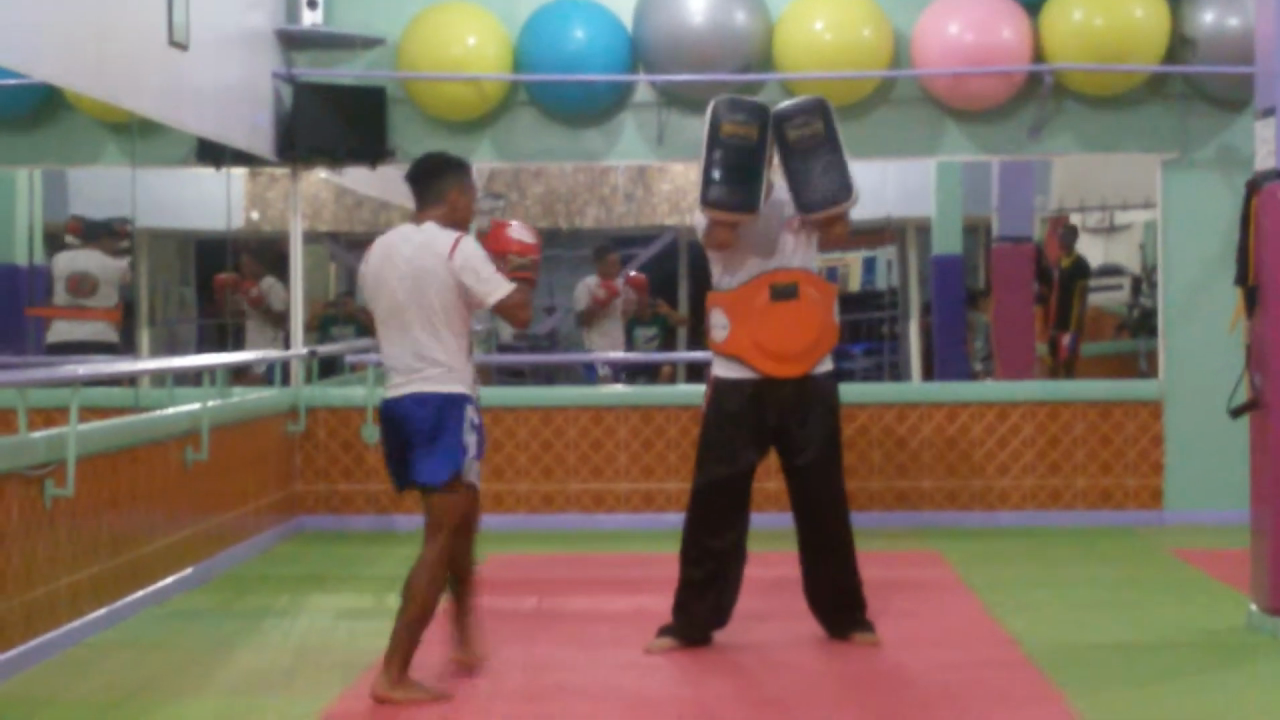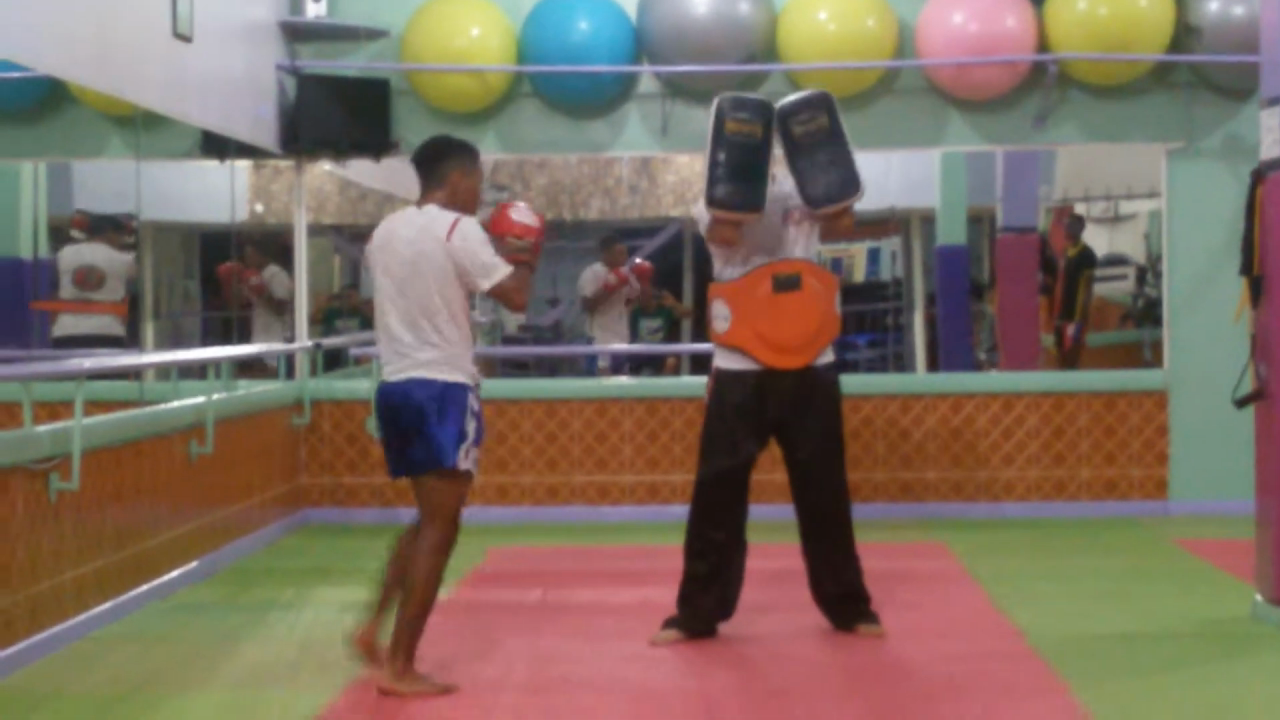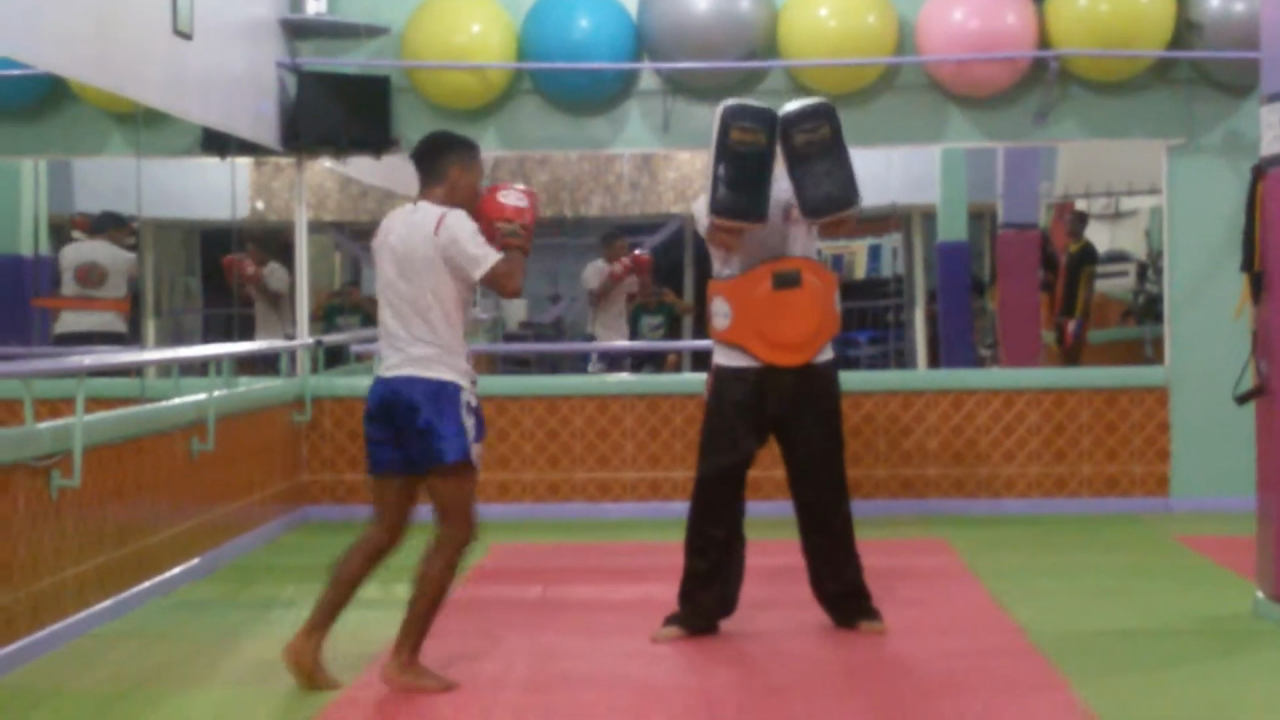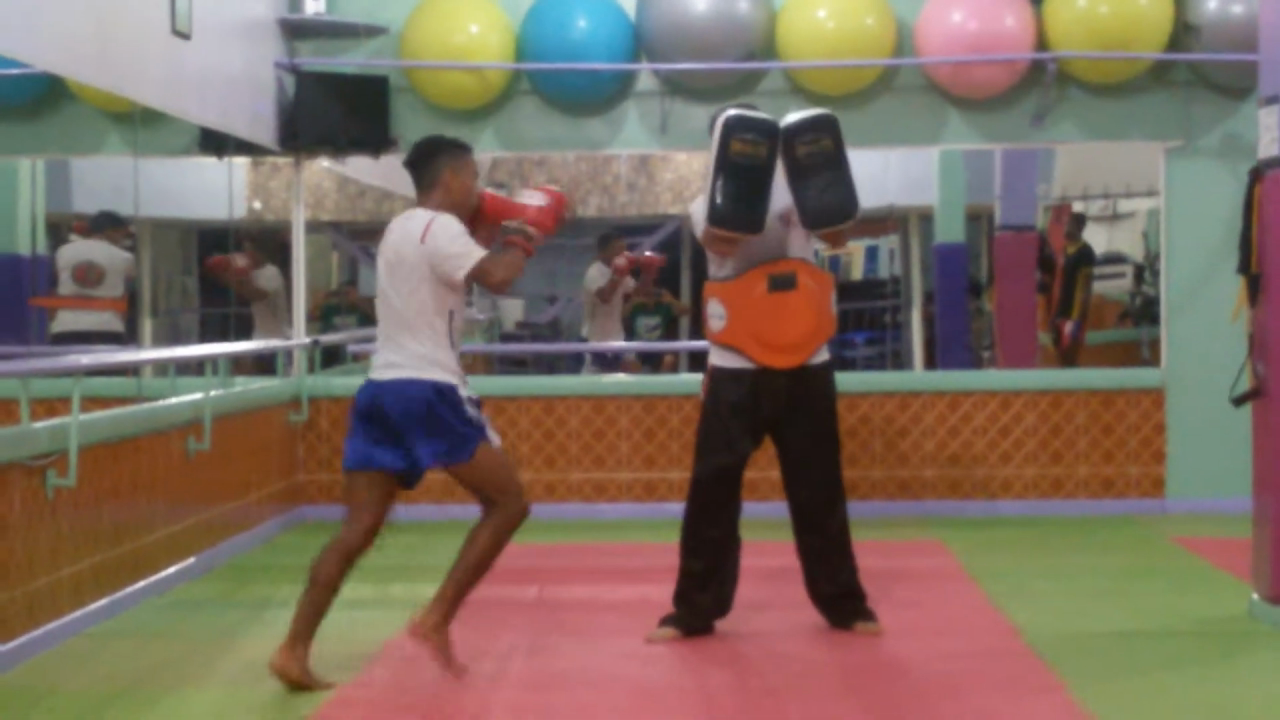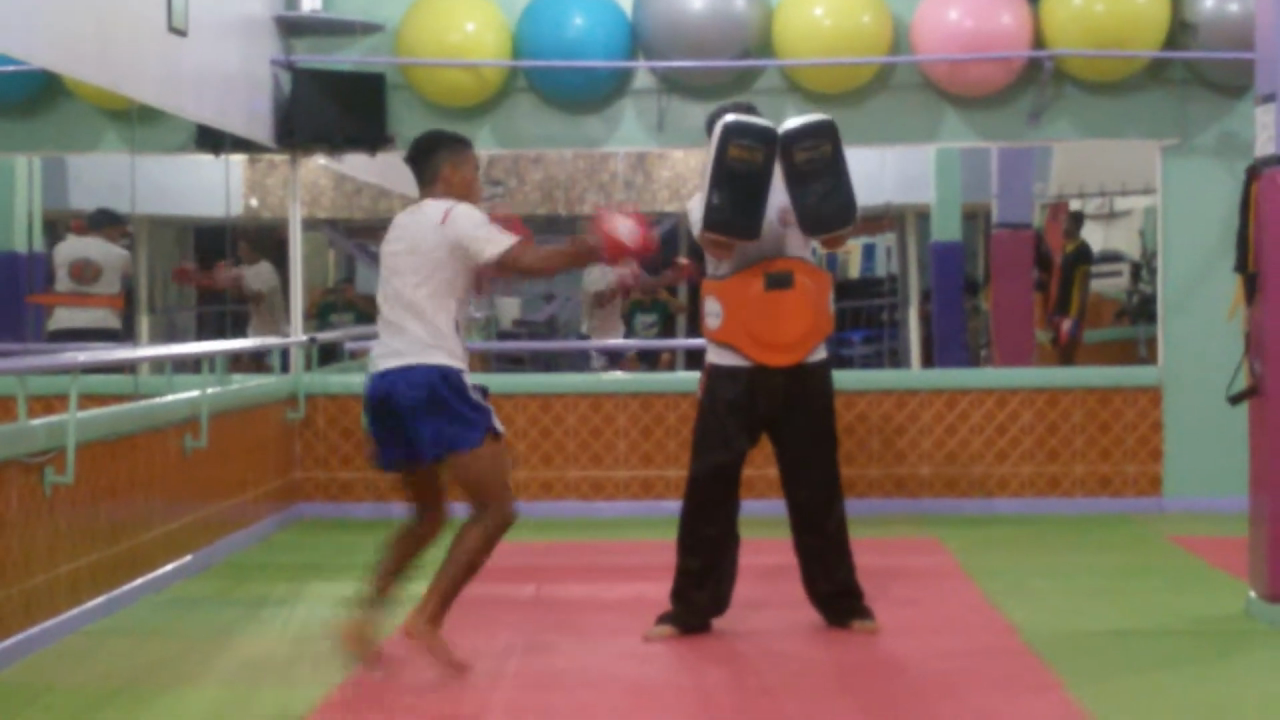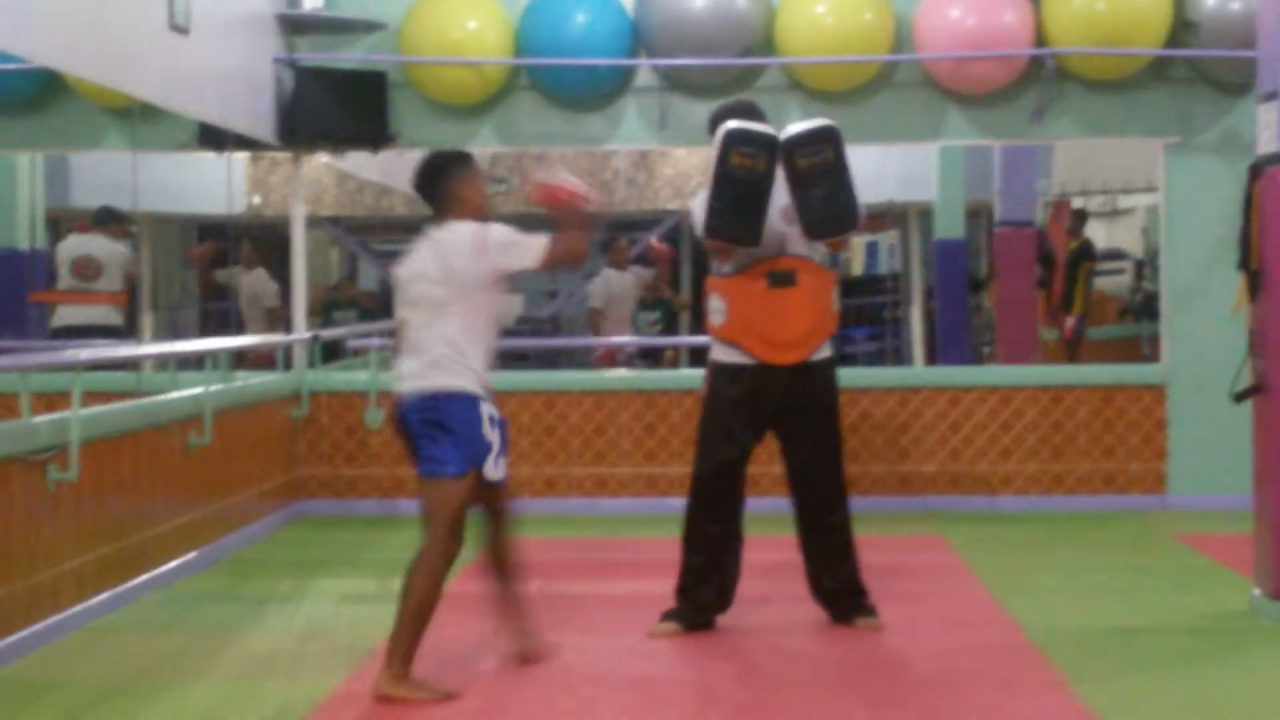
dt=0.1s
person 1, frame 1
left shoulder: (377, 251)
right shoulder: (460, 248)
right elbow: (519, 314)
right wrist: (523, 277)
left hip: (397, 402)
right hip: (443, 403)
left knee: (458, 523)
right knee: (444, 539)
left ankle: (464, 640)
right ankle: (392, 674)
person 1, frame 2
left shoulder: (384, 231)
right shoulder: (459, 230)
right elbow: (516, 297)
right wrist: (522, 259)
left hip: (394, 388)
right hip: (444, 390)
left knee: (430, 520)
right knee: (439, 528)
left ankle: (374, 624)
right ankle: (397, 667)
person 1, frame 3
left shoulder: (392, 224)
right shoulder: (451, 223)
right elbow: (509, 284)
left wrist: (493, 239)
right wrist: (513, 242)
left hip: (390, 387)
right hip: (435, 389)
left knee: (387, 527)
right knee: (456, 531)
left ankle: (309, 640)
right ankle: (403, 662)
person 1, frame 4
left shoulder: (399, 229)
right shoulder: (441, 228)
right elbow: (498, 277)
left wrist: (499, 242)
right wrist: (523, 243)
left hip: (379, 392)
right hip: (428, 391)
left knee: (358, 530)
right knee: (509, 506)
left ankle: (294, 650)
right ankle: (437, 616)
person 1, frame 5
left shoulder: (402, 227)
right shoulder: (455, 217)
right elbow: (533, 262)
right wrist: (592, 249)
left hip: (384, 382)
right hip: (427, 379)
left knee: (426, 515)
right knee: (494, 512)
left ankle: (367, 615)
right ankle: (427, 618)
person 1, frame 6
left shoulder: (414, 258)
right shoulder: (485, 239)
right elbow: (570, 250)
right wrist: (576, 219)
left hip: (418, 400)
right hip: (453, 402)
left knee: (497, 511)
right knee: (443, 537)
left ankle: (518, 626)
right ankle: (397, 673)
person 2, frame 1
left shoulder: (800, 202)
right shoulder: (713, 213)
left elbow: (836, 231)
right elbow: (722, 236)
right wrist: (729, 178)
left hip: (809, 379)
right hip: (738, 382)
left knee: (823, 501)
right knee: (715, 501)
left ankle: (843, 615)
right ankle: (693, 621)
person 2, frame 2
left shoulder: (802, 194)
right shoulder: (713, 206)
left elbow: (841, 224)
right elbow: (725, 232)
left wrist: (821, 157)
right wrist: (731, 174)
left hip: (810, 370)
right hip: (740, 373)
left knee: (824, 493)
right knee: (717, 493)
left ankle: (847, 607)
right ankle: (698, 614)
person 2, frame 3
left shoulder: (800, 189)
right shoulder: (710, 202)
left elbow: (840, 227)
right elbow: (725, 235)
left wrist: (822, 162)
right wrist: (736, 171)
left hip: (808, 366)
right hip: (739, 370)
left knee: (823, 490)
right knee: (716, 490)
left ankle: (848, 603)
right ankle: (699, 610)
person 2, frame 4
left shoulder: (798, 194)
right shoulder: (707, 206)
left elbow: (838, 235)
right elbow: (721, 243)
left wrist: (822, 171)
right wrist: (736, 184)
left hip: (804, 368)
right hip: (735, 372)
left knee: (819, 492)
right knee: (712, 490)
left ankle: (844, 604)
right ankle: (695, 610)
person 2, frame 5
left shoulder: (796, 191)
right shoulder: (706, 202)
left elbow: (835, 238)
right elbow: (718, 247)
left hip: (802, 366)
right hip: (733, 369)
left knee: (816, 490)
right knee: (709, 490)
left ankle: (841, 602)
right ankle: (692, 608)
person 2, frame 6
right shoulder: (709, 201)
right elbow: (720, 249)
left wrist: (823, 183)
left hip: (807, 364)
right hip: (737, 367)
left knee: (821, 487)
right knee: (713, 486)
left ankle: (845, 599)
right ankle: (696, 605)
